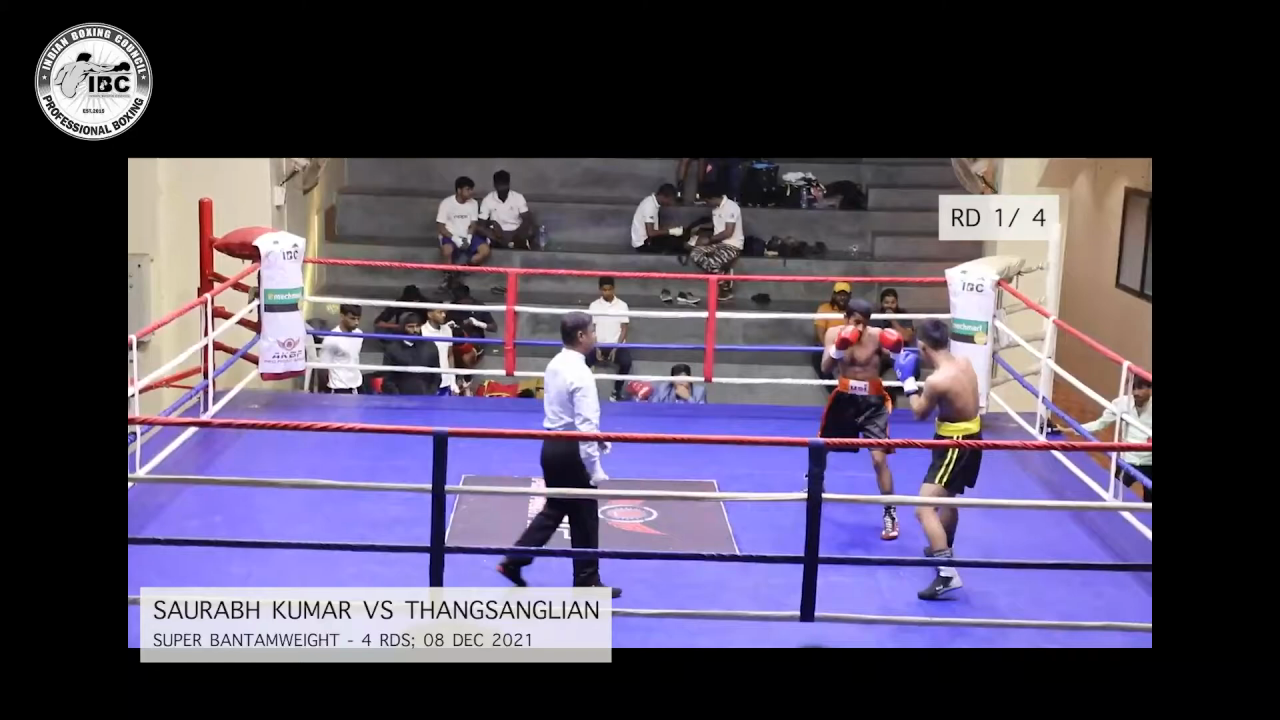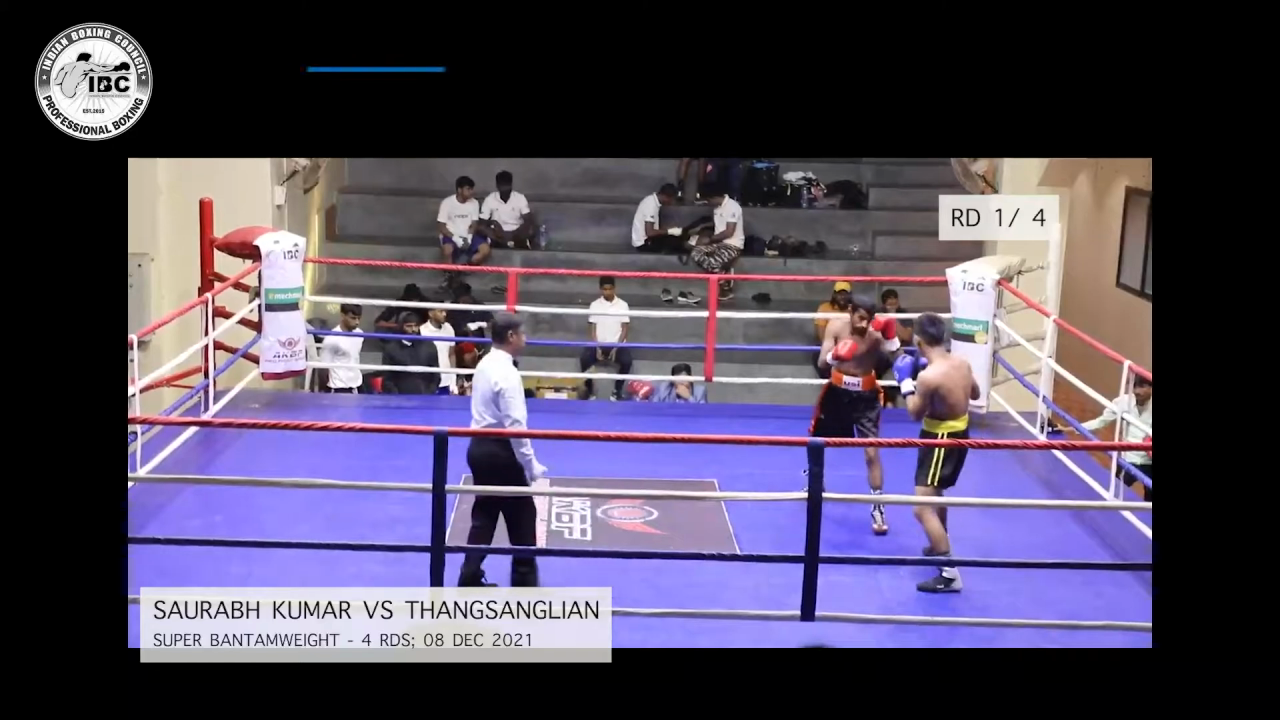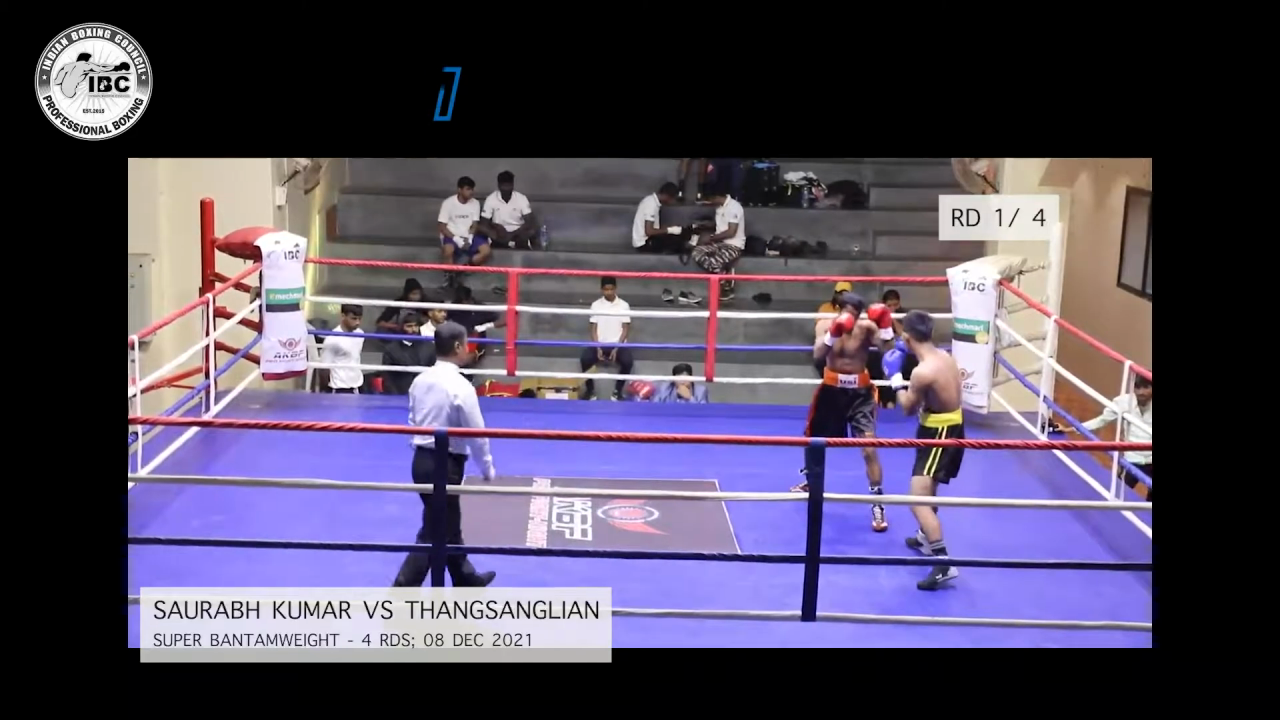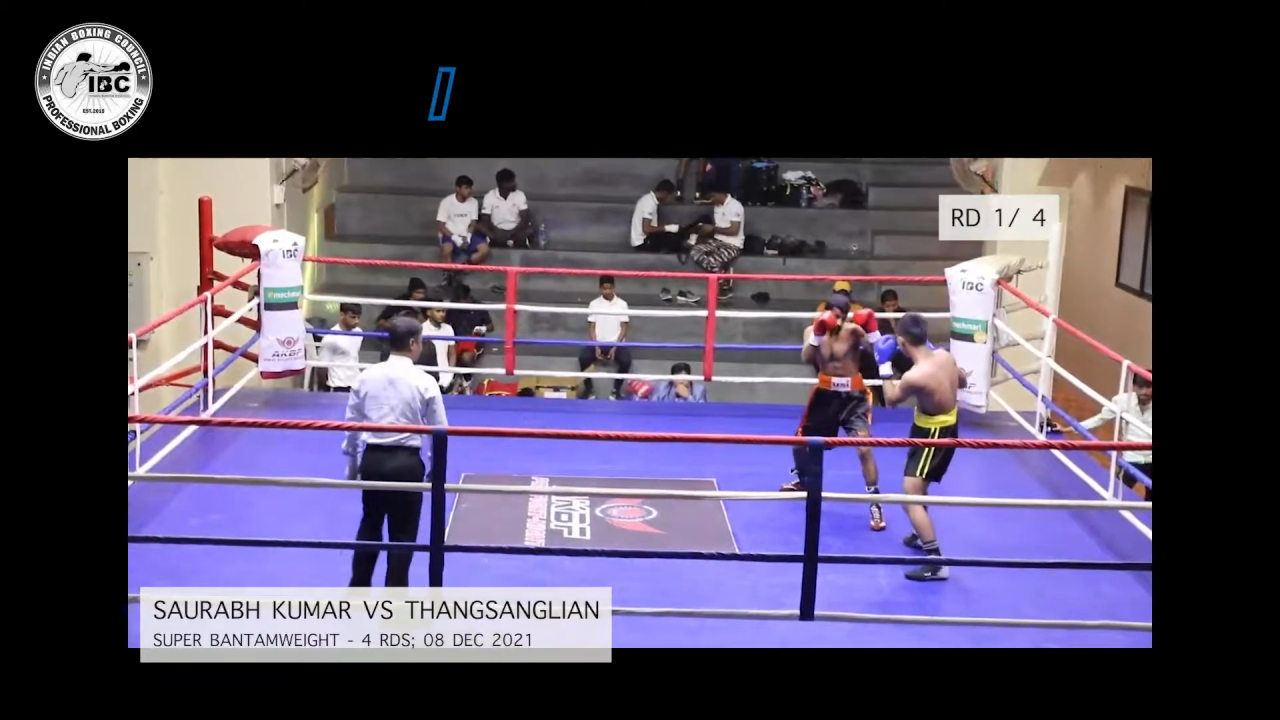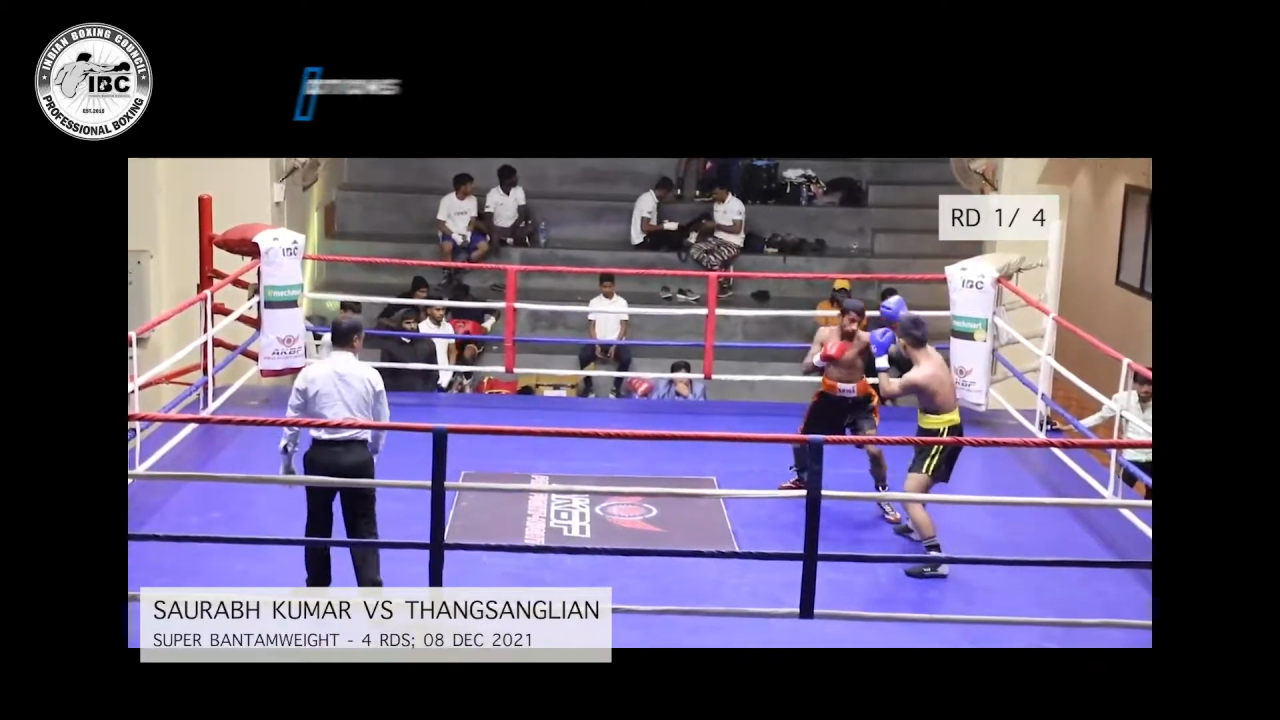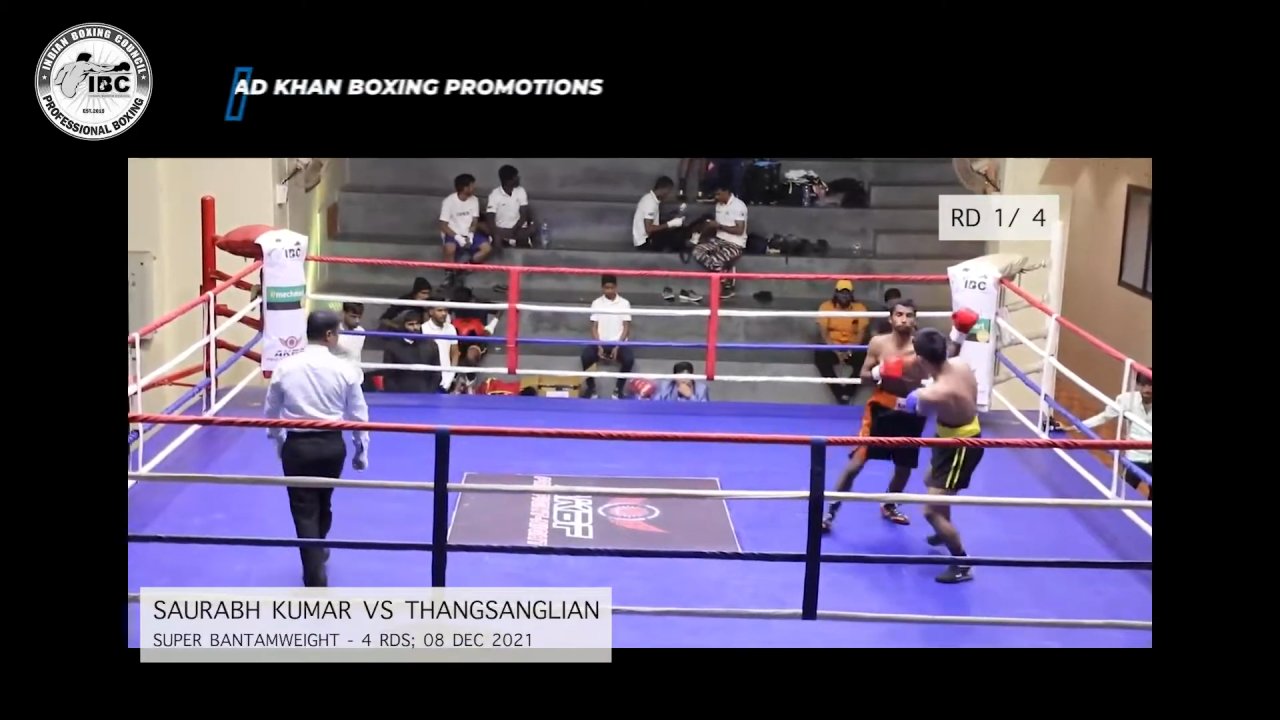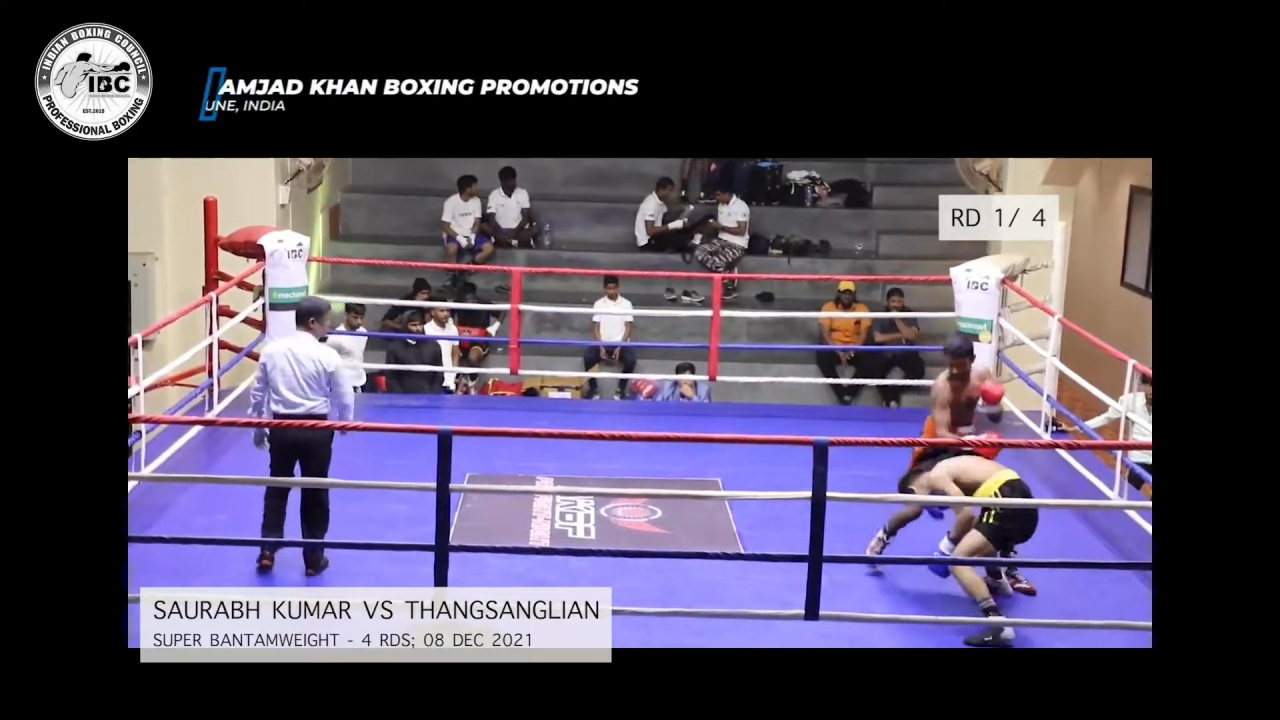
dt=0.4s
person 1, frame 1
left shoulder: (556, 365)
right shoulder: (580, 374)
right elbow: (585, 425)
left wrist: (597, 437)
right wrist: (595, 468)
left hip: (552, 446)
right hip: (570, 450)
left knee: (554, 509)
right knee: (584, 519)
left ankle: (513, 562)
right ankle: (588, 584)
person 1, frame 2
left shoulder: (485, 365)
right shoulder: (506, 373)
right elbow: (514, 424)
right wrist: (531, 464)
left hip: (479, 447)
right hip: (499, 452)
left knee: (484, 517)
right knee: (522, 517)
left ankle: (471, 579)
right ankle: (524, 583)
person 1, frame 3
left shoulder: (420, 380)
right shoulder: (460, 387)
right elbow: (476, 435)
right wrist: (487, 468)
left hip: (421, 460)
right hip: (445, 465)
left knee: (447, 526)
right knee: (432, 536)
left ankle: (465, 577)
person 1, frame 4
left shoulder: (366, 377)
right shoulder: (424, 382)
left elbow: (351, 422)
right elbow: (439, 431)
left wrist: (352, 458)
left hip: (373, 459)
right hip: (406, 462)
left knee: (370, 527)
right knee: (402, 536)
left ankle: (358, 589)
person 1, frame 5
left shoulder: (310, 374)
right shoulder: (370, 375)
left elbow: (293, 421)
right elbow: (381, 422)
left wrist: (287, 460)
right wrist: (372, 452)
left hip: (320, 455)
right hip: (358, 455)
left knee: (318, 525)
right knee: (363, 527)
left ankle: (317, 586)
right ankle: (370, 591)
person 1, frame 6
left shoulder: (285, 368)
right shoulder: (344, 370)
left elbow: (270, 412)
right elbow: (358, 415)
left wrist: (279, 441)
right wrist: (361, 451)
left hip: (298, 446)
right hip: (332, 445)
left knee: (305, 512)
right knee: (321, 505)
left ankle: (317, 580)
right ankle: (316, 559)
person 1, frame 7
left shoulder: (271, 351)
right shoulder: (327, 356)
left elbow: (257, 393)
right elbow: (344, 397)
left wrist: (258, 427)
right wrist: (345, 423)
left hip: (281, 429)
right hip: (315, 430)
left knee: (276, 489)
right knee: (316, 495)
left ankle: (268, 550)
right ankle: (314, 558)
person 2, frame 1
left shoulder: (937, 381)
right shoulder: (964, 363)
left elbow: (920, 413)
left wrist: (907, 379)
left hip: (954, 445)
right hip: (970, 439)
left knee: (924, 509)
right knee: (946, 498)
left ankle: (947, 573)
right ankle: (943, 549)
person 2, frame 2
left shoulder: (927, 377)
right shoulder: (961, 363)
left elbow: (915, 414)
right elbow: (975, 393)
left wrist: (905, 381)
left hip: (939, 440)
right hip: (958, 435)
left knee: (923, 509)
right knee: (935, 497)
left ankle: (949, 574)
right ankle: (939, 547)
person 2, frame 3
left shoulder: (922, 372)
right shoulder: (945, 356)
left elbow: (908, 408)
left wrist: (894, 375)
right wrist: (909, 369)
left hip: (939, 435)
right hip: (951, 430)
left knee: (919, 500)
right knee: (927, 489)
left ankle: (944, 563)
right ankle: (926, 539)
person 2, frame 4
left shoulder: (915, 377)
right shoulder: (945, 356)
left elbow: (891, 399)
right elbow: (961, 381)
left wrist: (884, 363)
left hip: (932, 434)
right hip: (946, 428)
left knee: (911, 498)
right knee: (918, 487)
left ankle: (936, 563)
right ankle: (921, 536)
person 2, frame 5
left shoulder: (918, 376)
right shoulder: (932, 353)
left elbow: (887, 391)
left wrist: (881, 357)
right wrist: (904, 318)
left hip: (942, 436)
right hip: (939, 431)
left knee: (910, 496)
right knee: (917, 482)
left ankle: (935, 559)
right ankle: (916, 527)
person 2, frame 6
left shoulder: (935, 394)
right shoulder: (961, 366)
left elbow: (920, 410)
left hip: (959, 448)
right hip: (959, 440)
left knee: (932, 512)
right knee: (932, 483)
left ankle: (962, 565)
right ankle: (947, 535)
person 2, frame 7
left shoulder: (935, 479)
right shoulder: (943, 468)
left elbow: (965, 511)
left wrist: (947, 543)
left hip: (1006, 498)
right hip: (1019, 490)
left knee: (958, 563)
left ankle: (999, 626)
person 3, frame 1
left shoulder: (877, 336)
right shoulder: (834, 334)
right elbow: (825, 368)
left wrist: (897, 351)
right wrist: (838, 348)
left hip: (873, 400)
right hip: (844, 397)
left knee: (879, 458)
right knee: (818, 447)
left ankle: (890, 514)
right ankle: (816, 487)
person 3, frame 2
left shoulder: (876, 334)
right shoulder: (835, 328)
left elbow: (894, 355)
right elbow: (822, 363)
left wrist: (890, 335)
right wrist: (832, 357)
left hip: (865, 395)
right hip: (836, 391)
left knee: (871, 453)
left ankle: (878, 509)
person 3, frame 3
left shoulder: (867, 327)
right shoulder: (825, 325)
left elbow: (889, 350)
right elbow: (818, 357)
left wrist: (885, 326)
right wrist: (833, 332)
left hip: (860, 392)
right hip: (831, 390)
left knee: (869, 450)
right knee: (812, 441)
left ankle: (878, 505)
right ankle: (812, 483)
person 3, frame 4
left shoulder: (854, 330)
right shoulder: (812, 330)
right elbow: (806, 358)
left wrist: (872, 331)
right wrist: (818, 334)
left hip: (853, 395)
right hip: (825, 393)
left knee: (864, 450)
right knee: (801, 443)
left ankle: (875, 505)
right ankle: (804, 482)
person 3, frame 5
left shoulder: (865, 339)
right shoulder: (824, 334)
right elbow: (806, 369)
right wrist: (820, 359)
left hip: (859, 399)
right hip: (830, 397)
left knee: (874, 451)
right knee: (802, 444)
left ankle: (883, 500)
right ankle: (801, 478)
person 3, frame 6
right shoulder: (879, 343)
right elbow: (864, 376)
right wrist: (878, 374)
left hip: (909, 413)
right hip: (882, 408)
left knee: (904, 467)
right knee: (856, 464)
left ankle: (888, 506)
right ankle: (832, 509)
person 3, frame 7
left shoulder: (982, 374)
right shoulder: (942, 386)
left elbow: (994, 406)
right elbow: (942, 432)
left wrist: (993, 398)
right hip: (939, 445)
right knee: (917, 507)
left ankle: (1007, 571)
right ankle: (884, 536)
